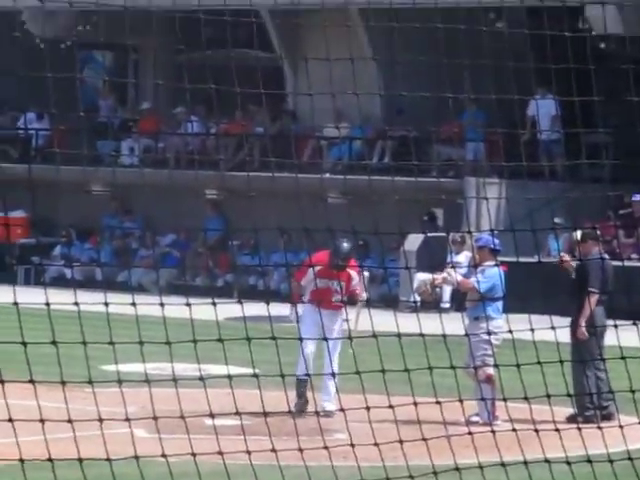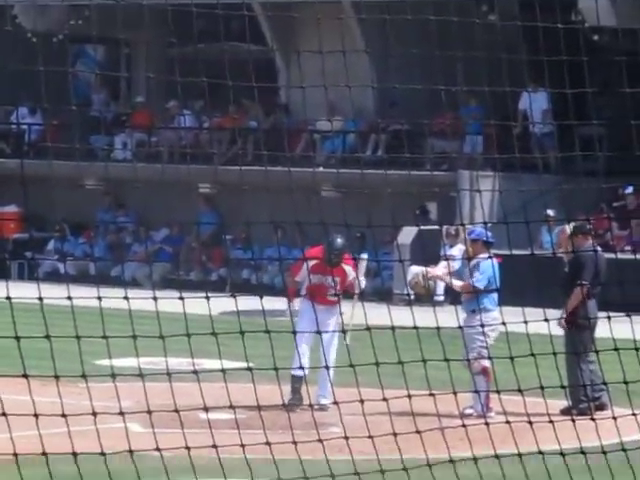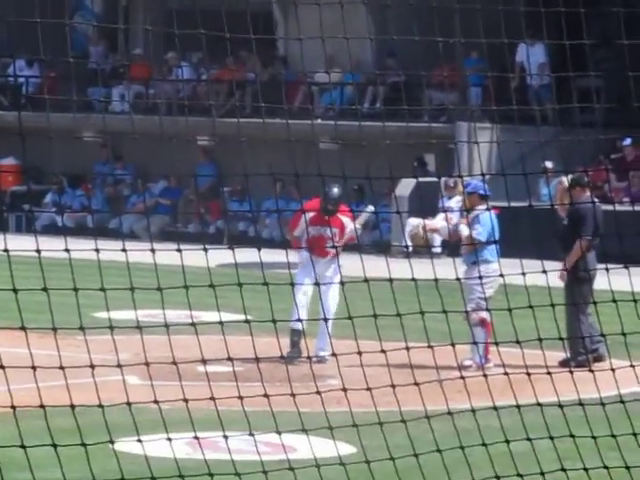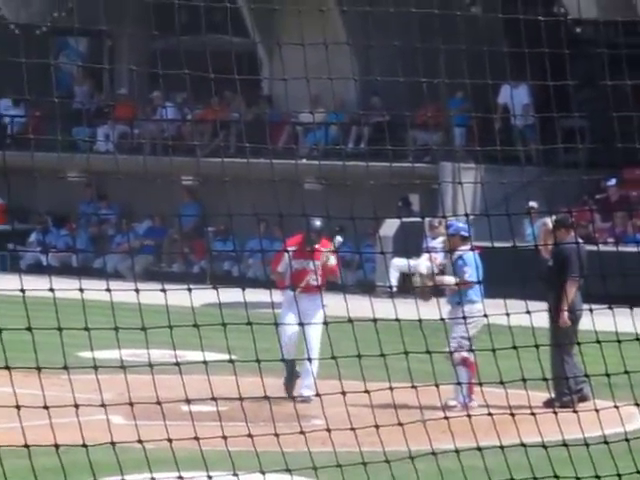
dt=0.3s
person 1, frame 1
left shoulder: (591, 262)
right shoulder: (603, 261)
left elbow: (592, 294)
left wrist: (581, 322)
right wrist: (570, 265)
left hip: (587, 318)
right hip: (598, 317)
left knee: (582, 365)
right knee: (596, 364)
left ankle: (588, 412)
right ankle: (606, 407)
person 1, frame 2
left shoulder: (584, 255)
right shoulder: (596, 253)
left elbow: (582, 288)
right elbow: (571, 260)
left wrist: (565, 312)
left hip: (579, 312)
right hip: (589, 310)
left knee: (577, 358)
right knee: (587, 356)
left ankle: (582, 404)
right ankle: (599, 398)
person 1, frame 3
left shoulder: (584, 208)
right shoulder: (590, 206)
left elbow: (583, 241)
right elbow: (564, 212)
left wrist: (566, 266)
left hip: (579, 265)
right hip: (583, 264)
left knee: (576, 310)
right knee: (581, 309)
left ankle: (581, 356)
right ankle: (596, 349)
person 1, frame 4
left shoulder: (570, 249)
right shoulder: (569, 246)
left elbow: (572, 281)
right elbow: (547, 253)
left wrist: (564, 309)
left hip: (566, 306)
right hip: (563, 305)
left knee: (561, 350)
right knee: (564, 349)
left ankle: (565, 396)
right ankle: (580, 390)
person 2, frame 1
left shoulder: (491, 271)
right shoulder: (482, 270)
left elbow: (468, 286)
right elbow: (464, 283)
left wrist: (452, 275)
right wrist: (438, 279)
left hip: (487, 325)
right hip: (477, 324)
left knee: (483, 368)
right knee: (475, 367)
left ankle: (489, 415)
right ankle: (484, 411)
person 2, frame 2
left shoulder: (486, 264)
right shoulder: (476, 263)
left elbow: (471, 287)
right elbow: (460, 279)
left wrist: (449, 280)
right wrist: (438, 273)
left hip: (484, 317)
right hip: (475, 317)
left knee: (479, 361)
right knee: (474, 360)
left ankle: (482, 407)
right ankle: (480, 404)
person 2, frame 3
left shoulder: (483, 216)
right shoulder: (474, 215)
left elbow: (473, 241)
right elbow: (462, 239)
left wrist: (462, 226)
left hip: (483, 269)
right hip: (475, 269)
left knee: (476, 312)
right knee: (478, 312)
left ankle: (480, 359)
right ankle: (481, 356)
person 2, frame 4
left shoulder: (467, 256)
right shoulder: (457, 256)
left elbow: (467, 282)
left wrist: (444, 280)
right wrist: (441, 280)
left hip: (468, 309)
right hip: (460, 309)
left knee: (458, 351)
right knee: (464, 352)
left ankle: (463, 398)
right ankle: (466, 396)
person 3, frame 1
left shoulder: (352, 270)
right shoulder: (316, 262)
left elbow: (356, 291)
right elbow: (298, 282)
left wrist: (360, 296)
right wrist: (294, 305)
left hip: (336, 314)
right hip: (312, 310)
left knee: (332, 359)
right knee: (307, 351)
left ankle: (328, 404)
right ankle: (301, 398)
person 3, frame 2
left shoulder: (347, 265)
right shoulder: (310, 258)
left elbow: (351, 285)
right elbow: (293, 279)
left wrist: (359, 285)
right wrist: (290, 301)
left hip: (332, 310)
right hip: (309, 306)
left knee: (329, 354)
right knee: (302, 348)
left ankle: (324, 398)
right ankle: (295, 394)
person 3, frame 3
left shoulder: (345, 216)
right shoulder: (308, 211)
left elbow: (350, 239)
right elbow: (294, 234)
left wrist: (353, 234)
right wrist: (301, 250)
left hip: (331, 263)
right hip: (309, 260)
left knee: (329, 306)
right knee: (301, 300)
left ankle: (322, 351)
right ankle: (295, 347)
person 3, frame 4
left shoulder: (326, 248)
right shoulder: (291, 246)
left elbow: (334, 277)
right elbow: (276, 272)
left wrist: (330, 264)
right wrist: (285, 289)
left hip: (315, 299)
right hip: (292, 297)
left knee: (313, 345)
right knee: (287, 337)
left ankle: (307, 390)
right ankle: (290, 373)
